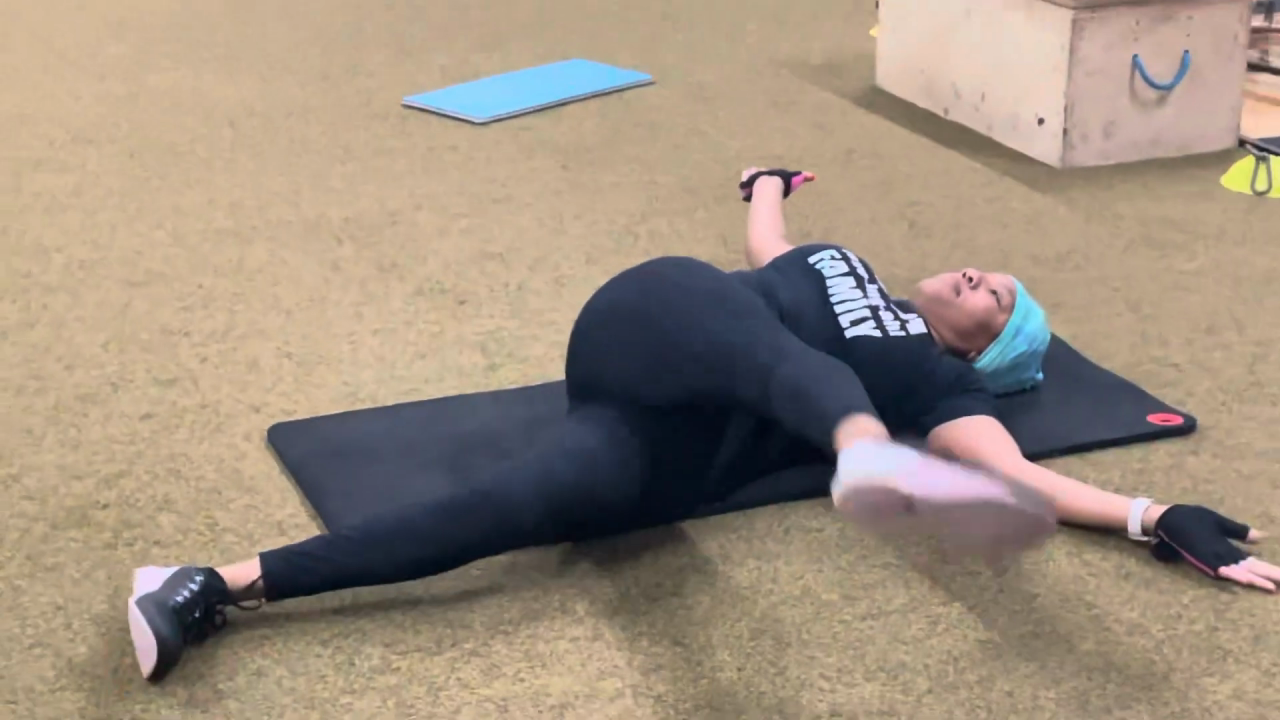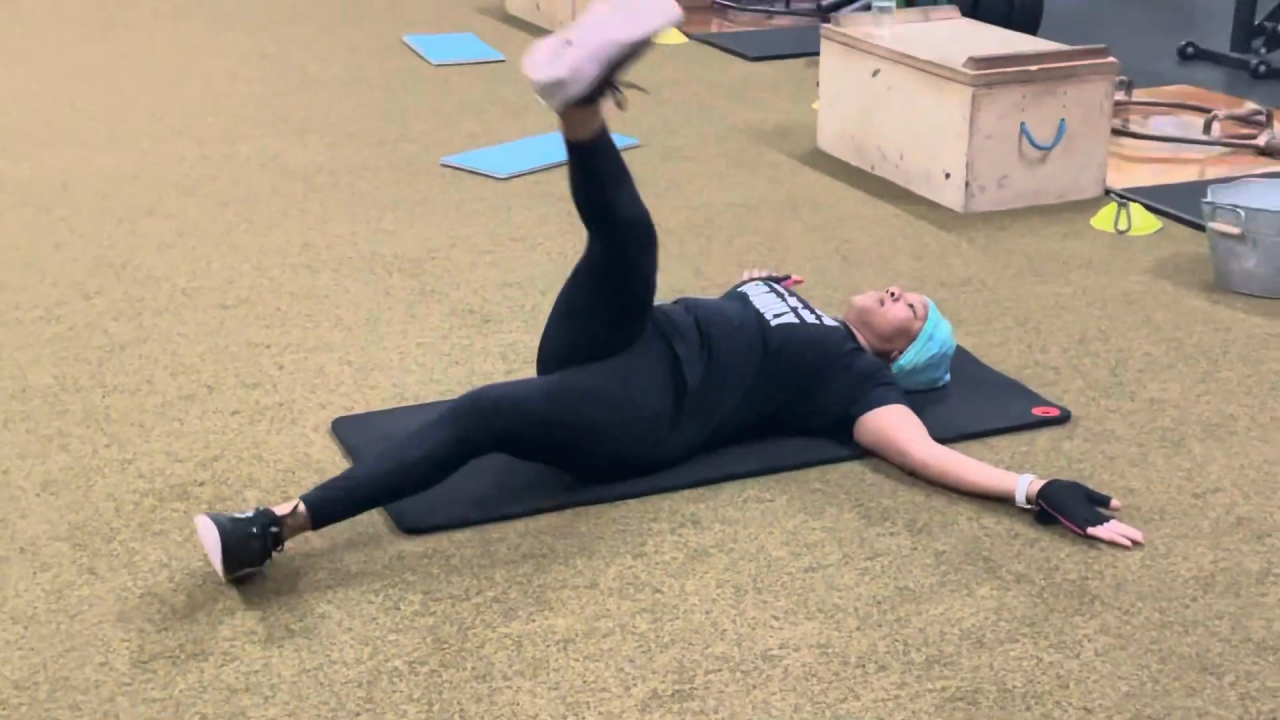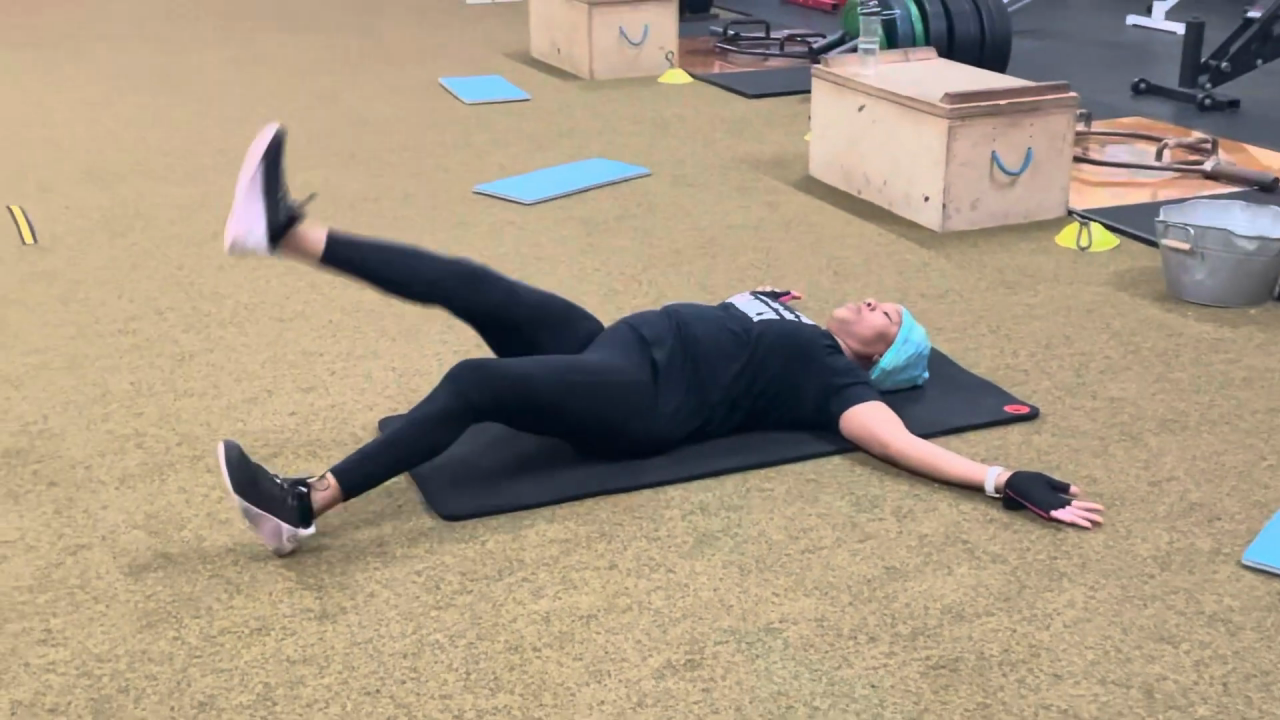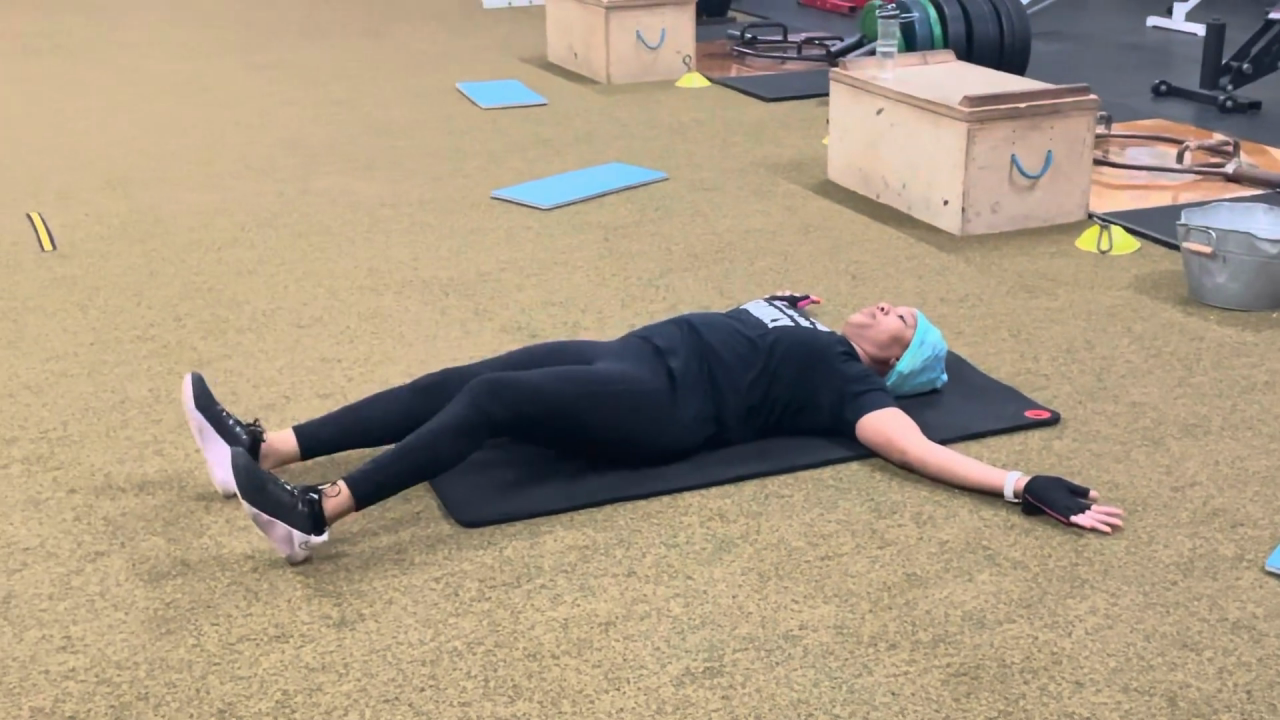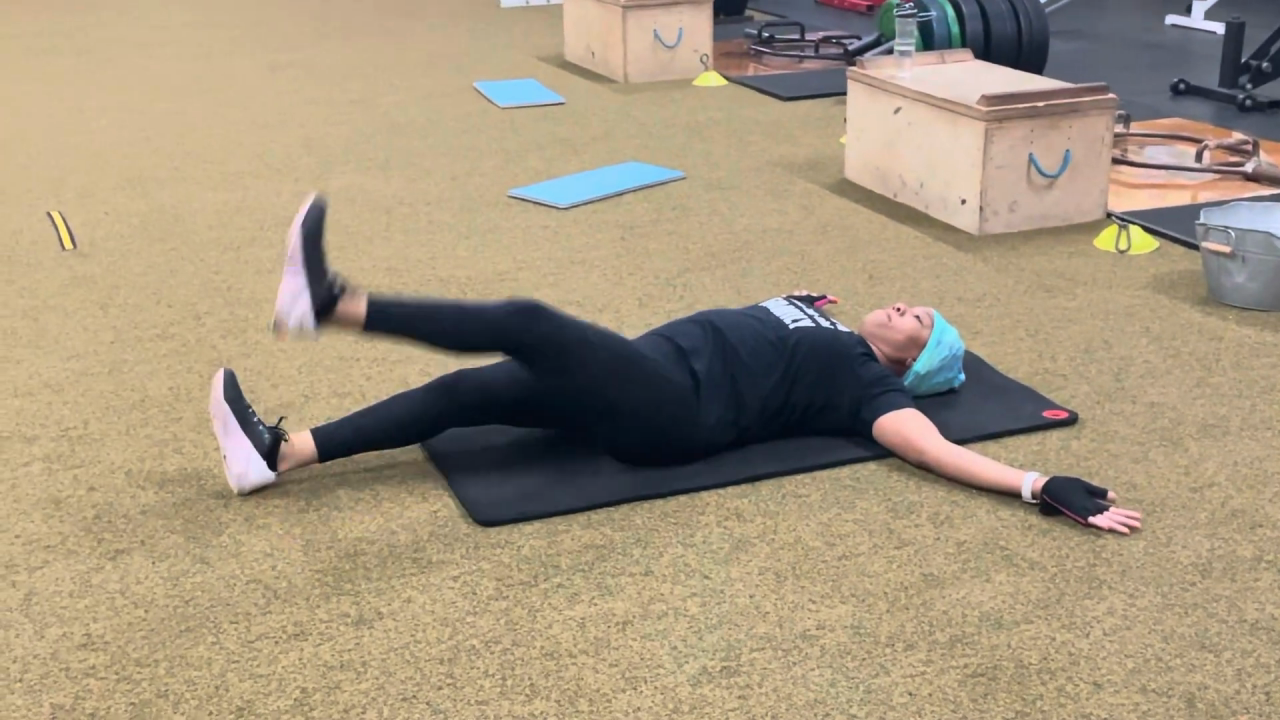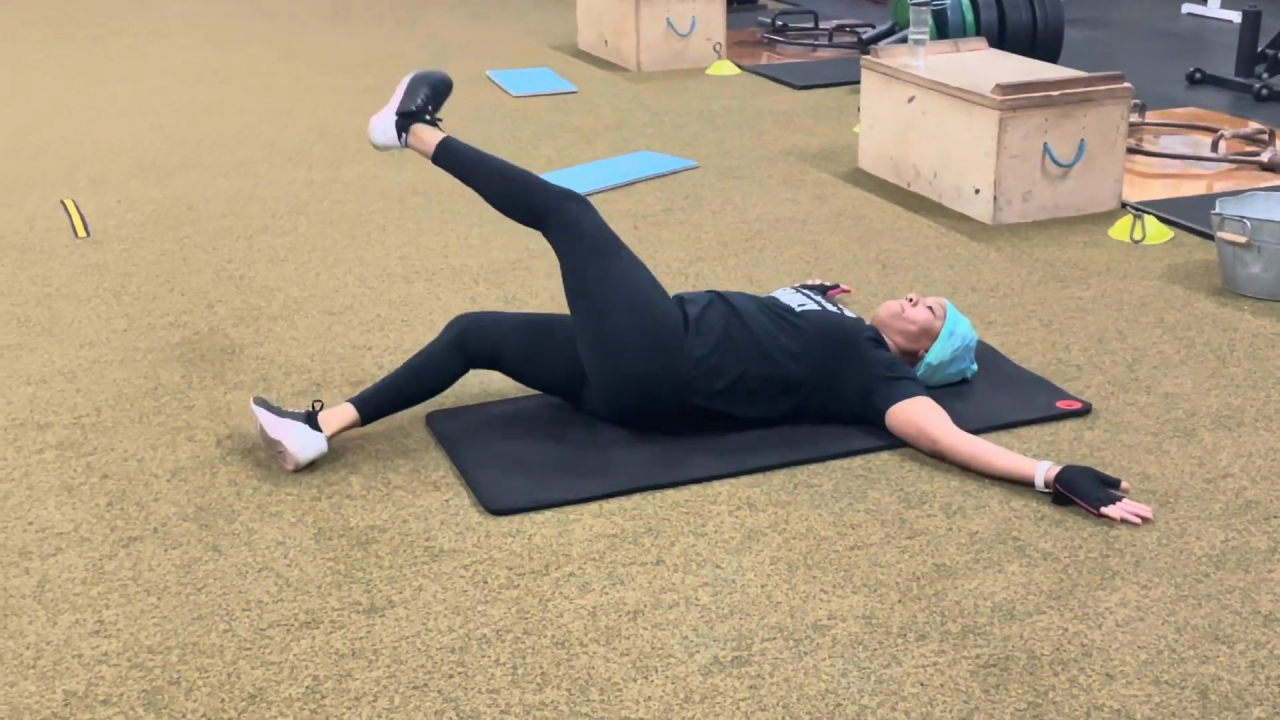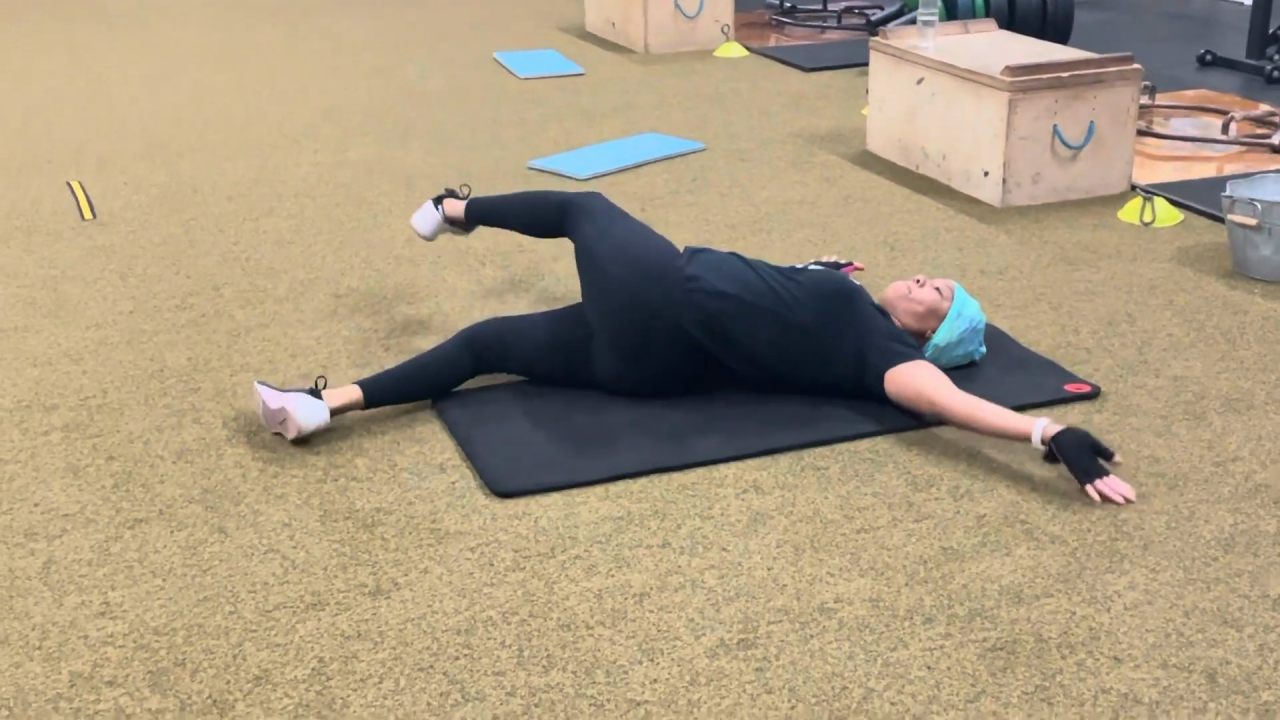
dt=0.5s
person 1, frame 1
left shoulder: (941, 382)
right shoulder: (841, 258)
left elbow: (1022, 474)
right elbow: (762, 248)
left wrist: (1162, 518)
right wrist: (766, 186)
left hip: (680, 445)
right hip: (657, 310)
left knee: (524, 499)
right knee: (802, 370)
left ankle: (218, 587)
person 1, frame 2
left shoulder: (856, 380)
right shoulder: (799, 309)
left elbow: (929, 456)
left wrist: (1039, 494)
right wrist: (758, 277)
left hip: (640, 414)
right hip: (621, 344)
left knee: (481, 419)
right knee: (626, 237)
left ankle: (275, 528)
right ankle: (581, 90)
person 1, frame 3
left shoulder: (839, 381)
right shoulder: (799, 329)
left elbow: (909, 447)
left wrist: (1010, 482)
right wrist: (760, 301)
left hip: (643, 400)
right hip: (618, 347)
left knee: (473, 383)
right knee: (472, 290)
left ankle: (303, 506)
right ankle: (287, 228)
person 1, frame 4
left shoulder: (851, 385)
right shoulder: (806, 330)
left elbow: (924, 452)
left wrist: (1029, 488)
right wrist: (776, 303)
left hip: (658, 406)
right hip: (629, 354)
left knee: (488, 400)
right knee: (450, 382)
left ankle: (315, 513)
right ankle: (256, 447)
person 1, frame 5
left shoulder: (866, 382)
right shoulder: (824, 332)
left elbow: (940, 450)
left wrist: (1048, 486)
right wrist: (797, 301)
left hip: (672, 412)
right hip: (647, 361)
left knee: (524, 324)
right knee: (466, 392)
left ankle: (330, 302)
right ankle: (276, 450)
person 1, frame 6
left shoulder: (878, 377)
right shoulder: (841, 331)
left elbow: (948, 439)
left wrist: (1055, 477)
right wrist: (806, 290)
left hip: (653, 379)
right hip: (647, 378)
left knee: (563, 207)
right knee: (472, 334)
left ankle: (416, 131)
right ankle: (319, 429)
person 1, frame 7
left shoulder: (883, 349)
right shoulder: (859, 322)
left elbow: (944, 397)
left wrist: (1052, 435)
right wrist: (819, 267)
right hip: (649, 358)
left knee: (584, 205)
right knee: (488, 342)
left ankle: (456, 210)
right ankle: (323, 403)
